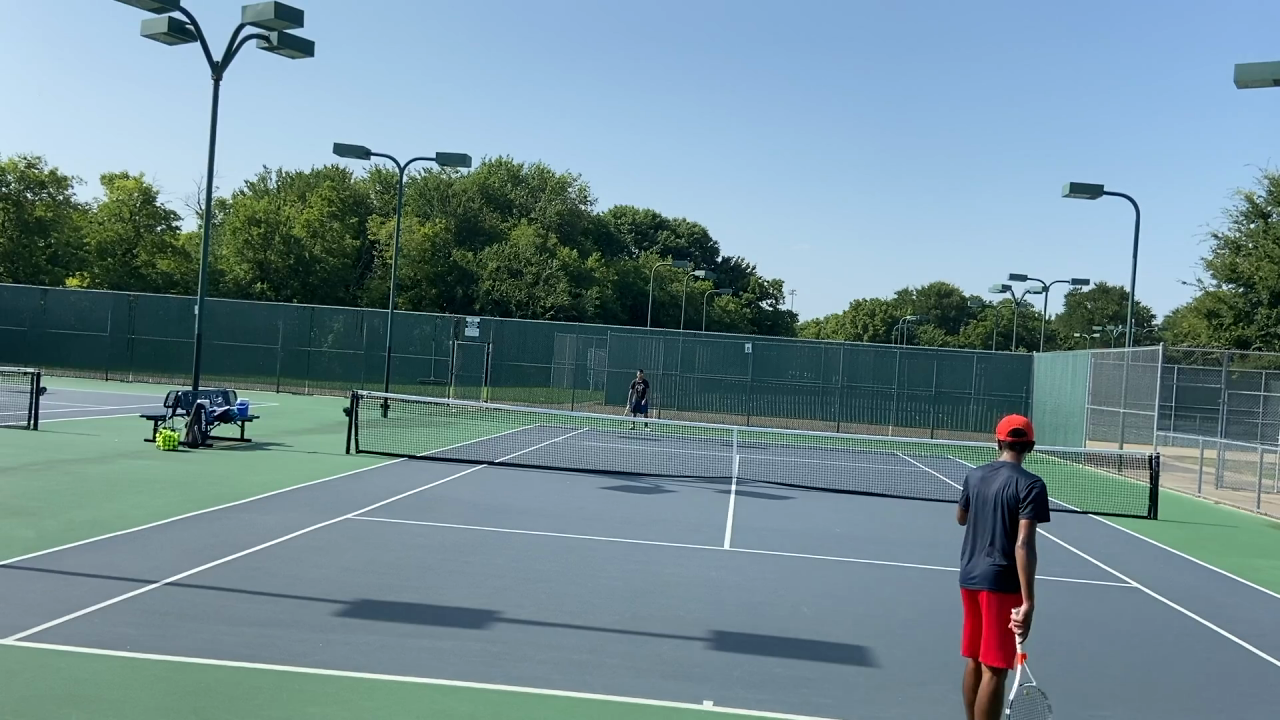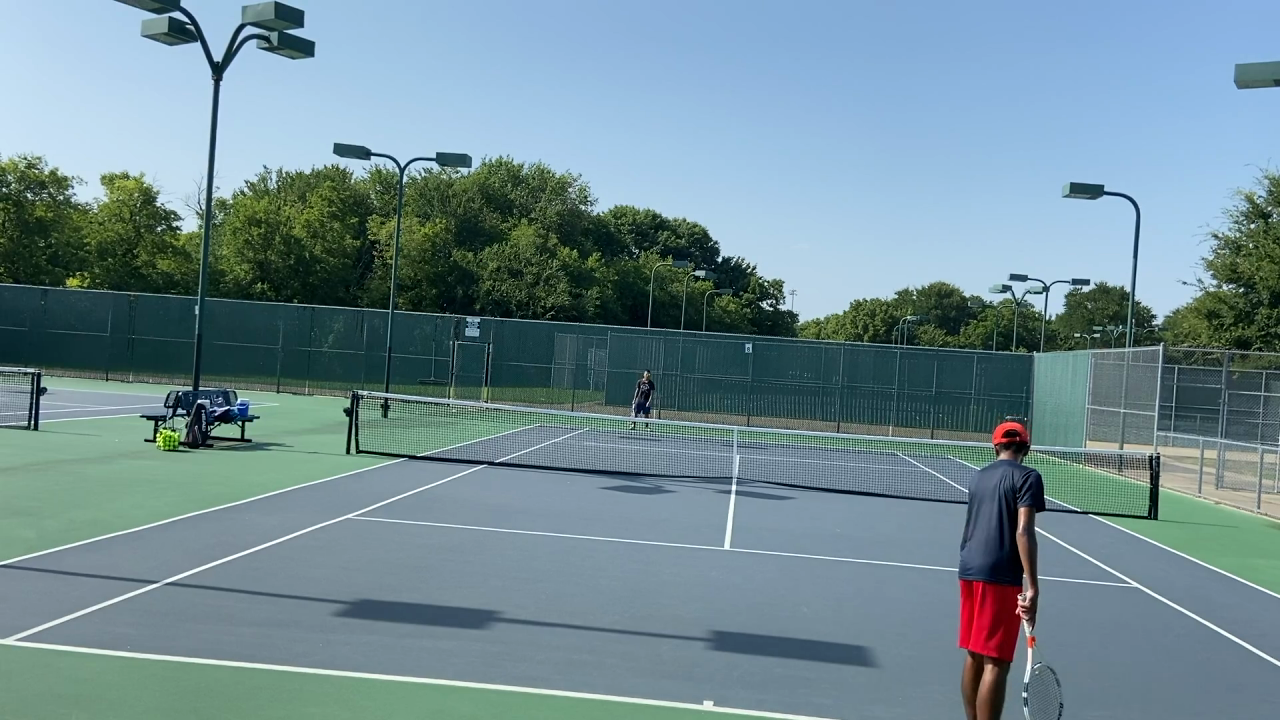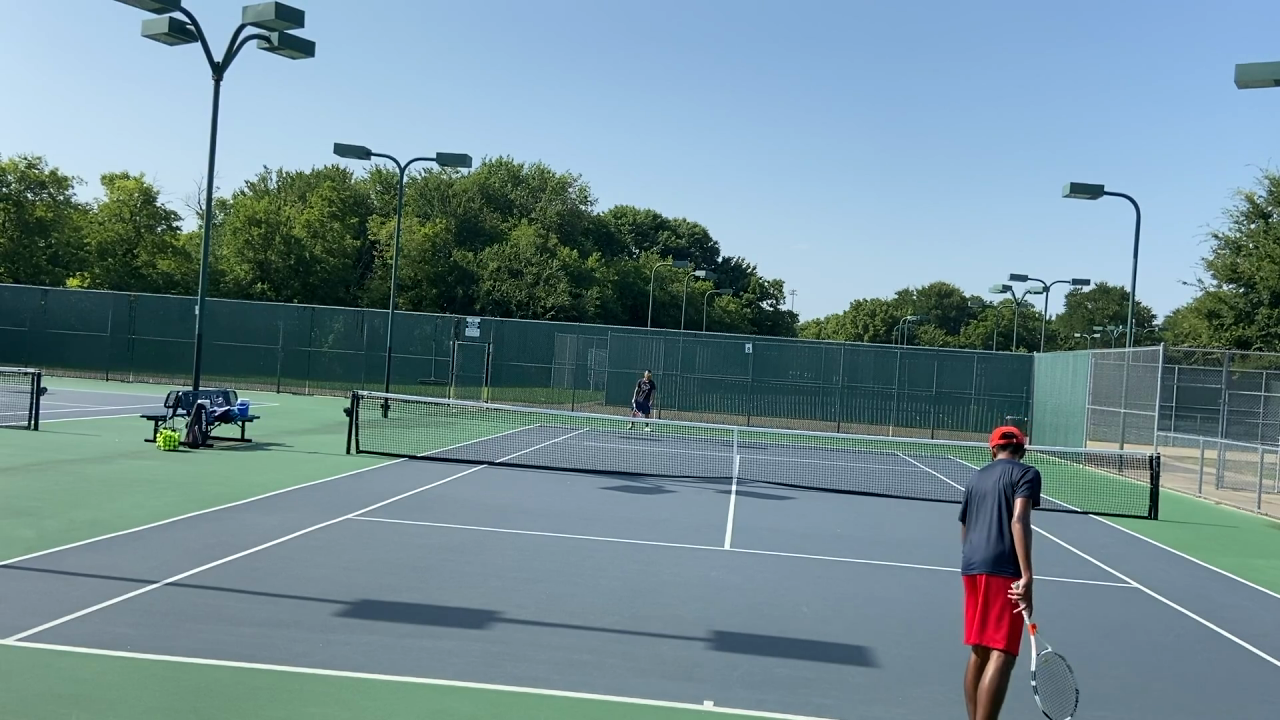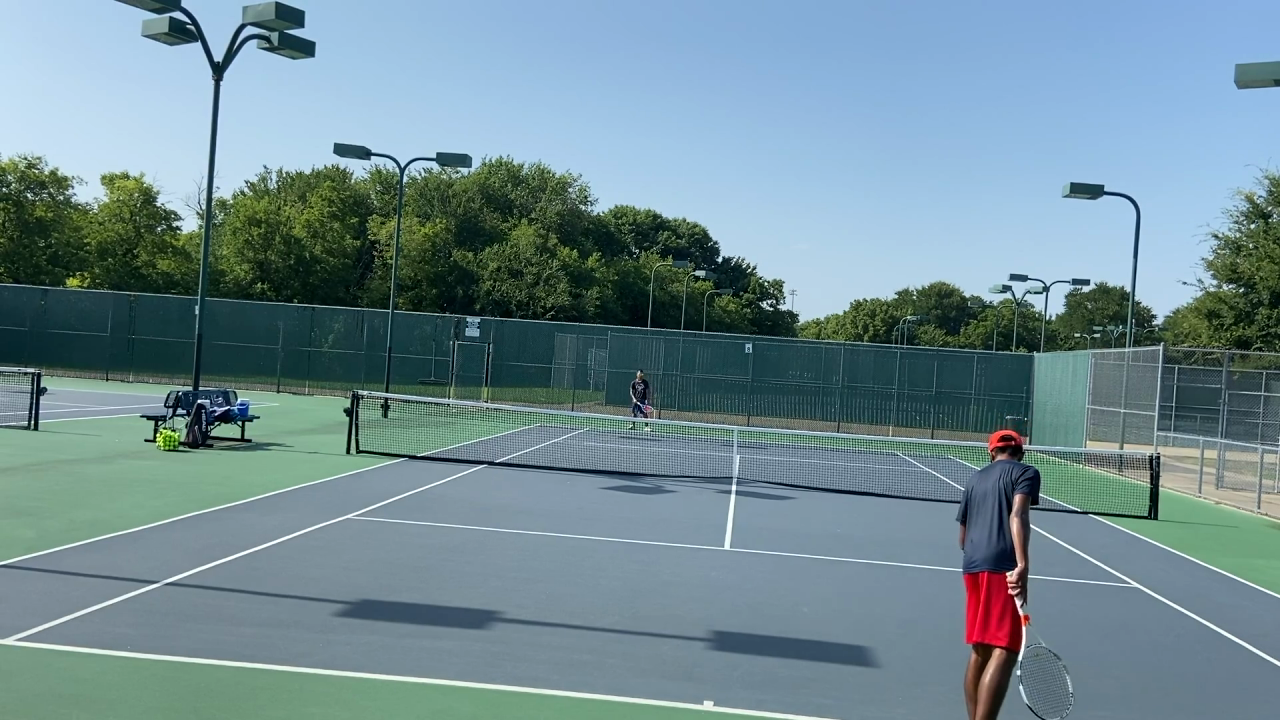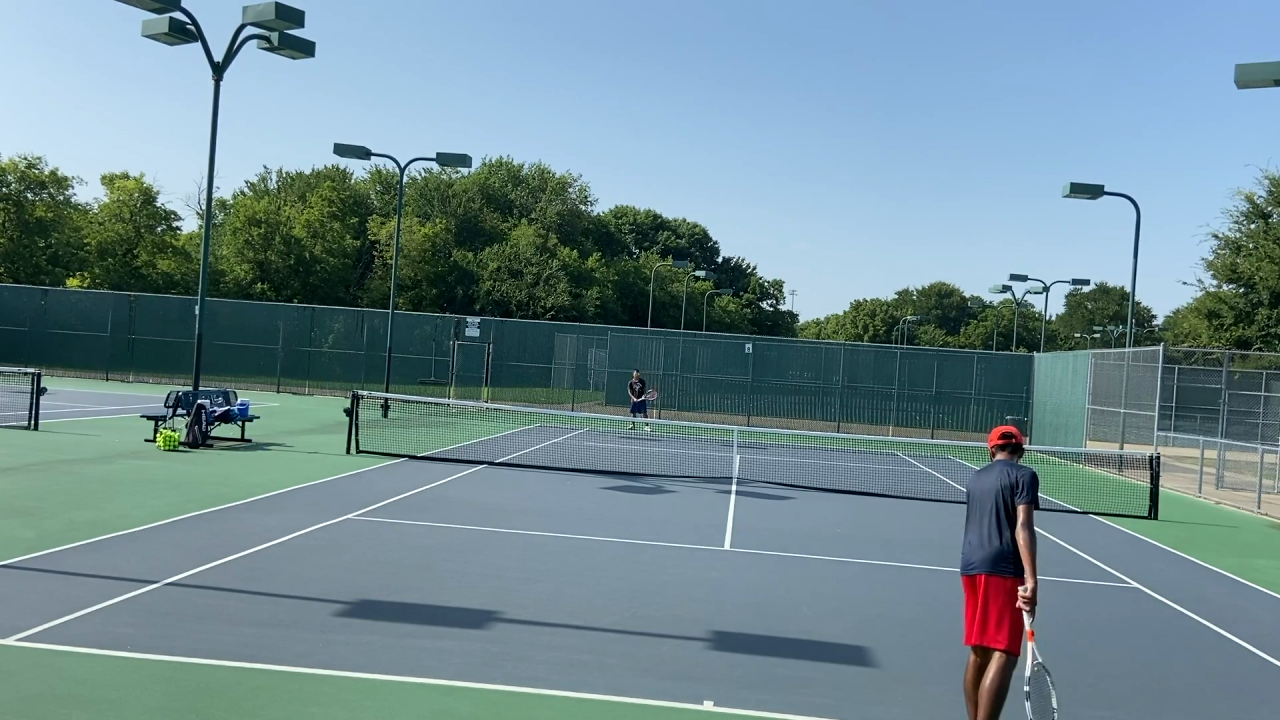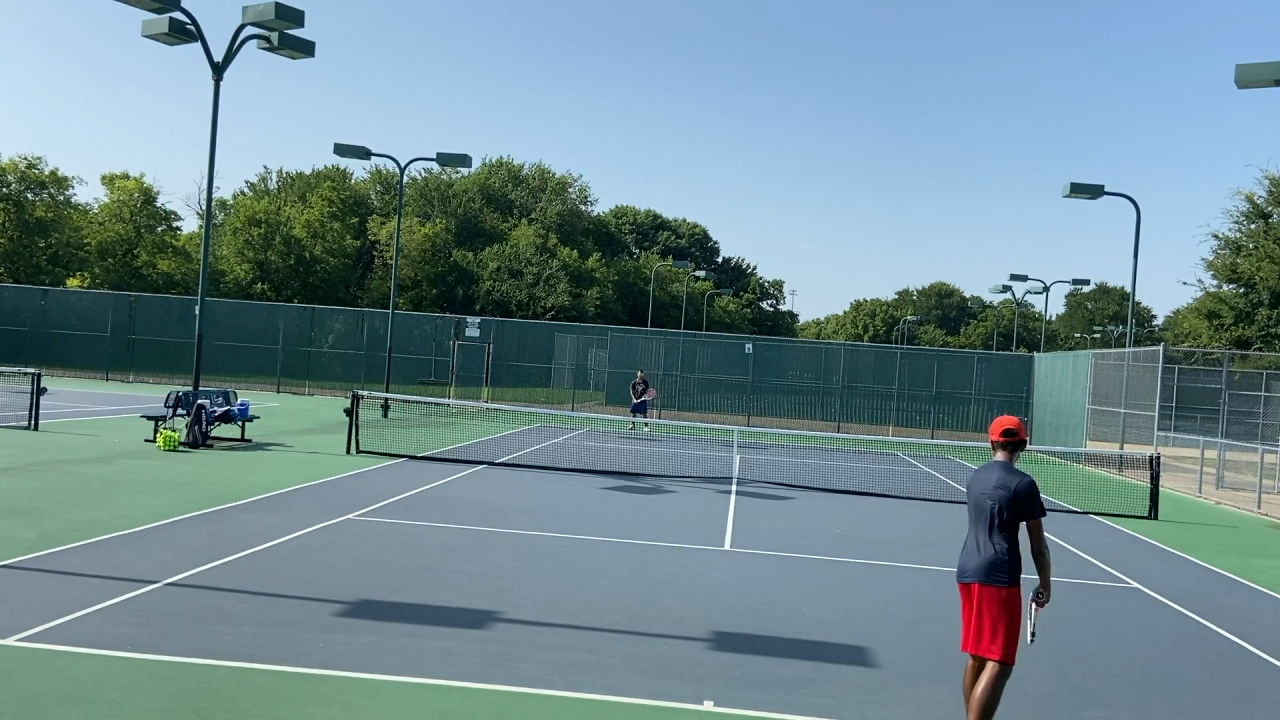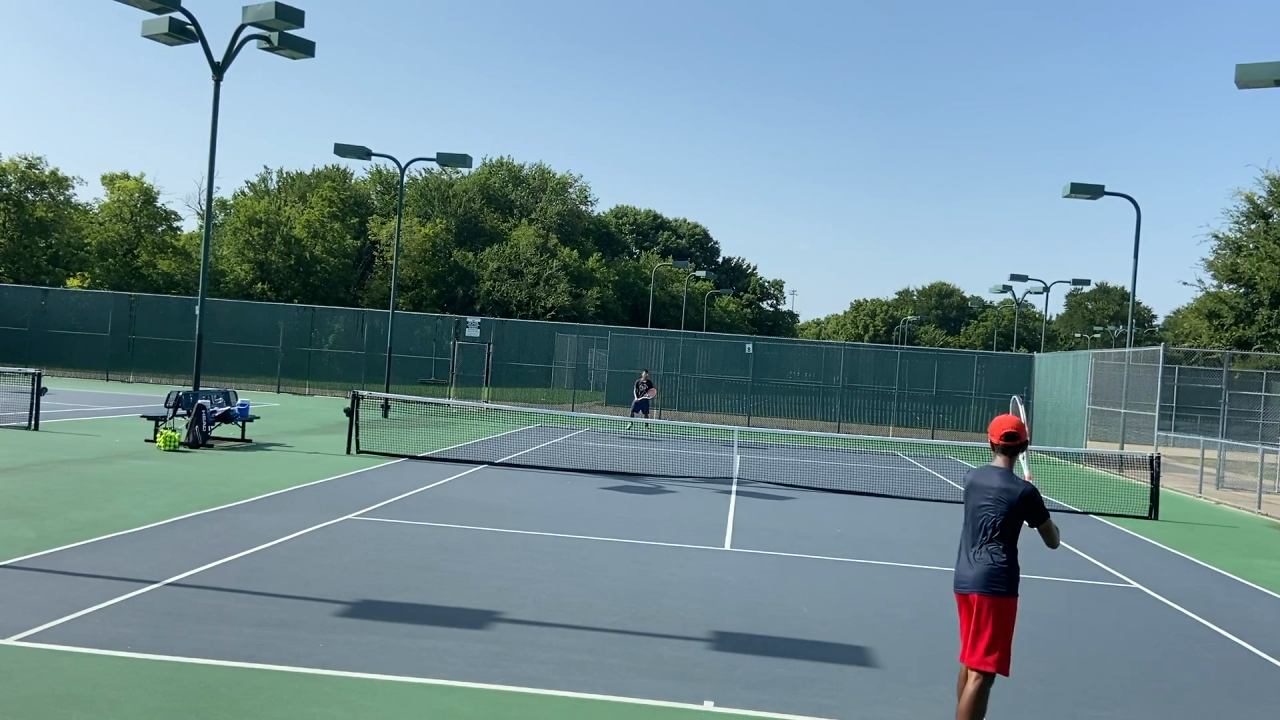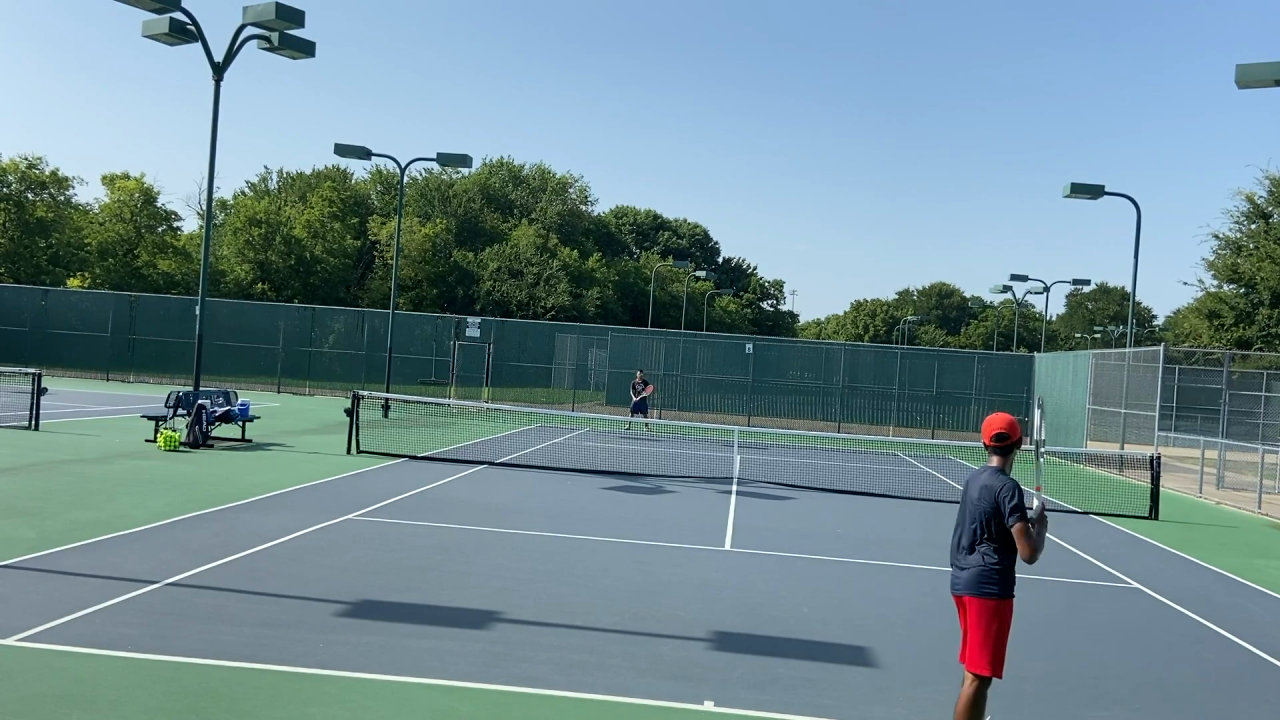
dt=0.3s
person 1, frame 1
left shoulder: (974, 476)
right shoulder: (1031, 485)
right elbow: (1024, 545)
right wrist: (1028, 602)
left hip: (969, 578)
right hip: (1001, 584)
left knee: (975, 660)
right knee: (994, 670)
person 1, frame 2
left shoulder: (978, 477)
right shoulder: (1027, 477)
right elbow: (1024, 532)
right wrist: (1032, 587)
left hip: (969, 570)
right hip: (1001, 575)
left knee: (975, 656)
right knee: (995, 663)
person 1, frame 3
left shoulder: (976, 478)
right shoulder: (1026, 473)
right elbow: (1019, 521)
right wrist: (1026, 575)
left hip: (972, 567)
right hip: (1002, 570)
left knee: (979, 652)
right knee: (1001, 655)
person 1, frame 4
left shoulder: (975, 479)
right shoulder: (1026, 472)
right elbow: (1018, 515)
right wrist: (1022, 565)
left hip: (973, 566)
right hip: (1003, 567)
left knee: (980, 650)
right knee: (1003, 652)
person 1, frame 5
left shoulder: (976, 478)
right shoulder: (1024, 475)
right elbow: (1023, 527)
right wrist: (1031, 580)
left hip: (971, 566)
right hip: (1001, 570)
left knee: (979, 653)
right knee: (1002, 656)
person 1, frame 6
left shoulder: (975, 476)
right shoulder: (1022, 483)
right elbow: (1037, 543)
right wrist: (1046, 585)
left hip: (968, 572)
right hip: (998, 577)
left knee: (977, 656)
right knee: (997, 664)
person 1, frame 7
left shoulder: (972, 478)
right shoulder: (1024, 491)
right elbow: (1053, 541)
right wrist: (1042, 511)
left hip: (964, 580)
right hip: (995, 585)
left knee: (970, 664)
right knee: (983, 673)
person 1, frame 8
left shoulder: (974, 479)
right shoulder: (1008, 488)
right elbow: (1028, 553)
right wrist: (1040, 526)
left hip: (963, 581)
right hip: (989, 587)
left knee: (973, 668)
right knee: (979, 675)
